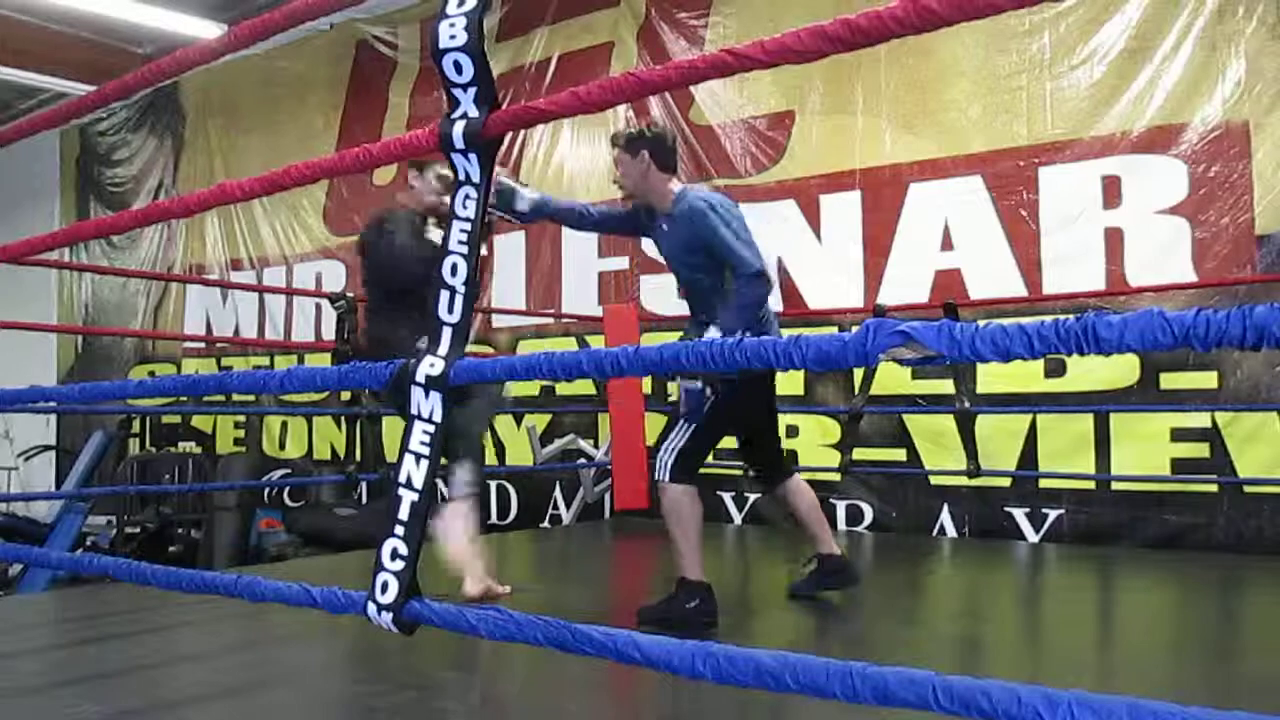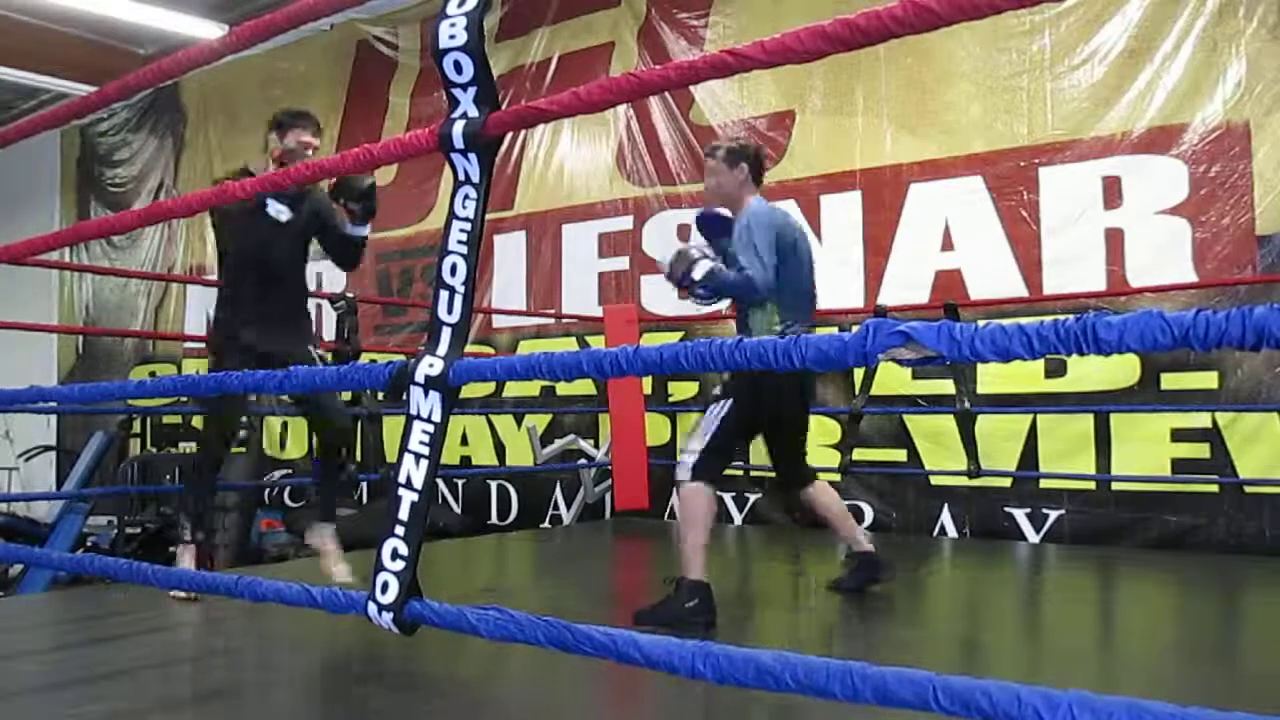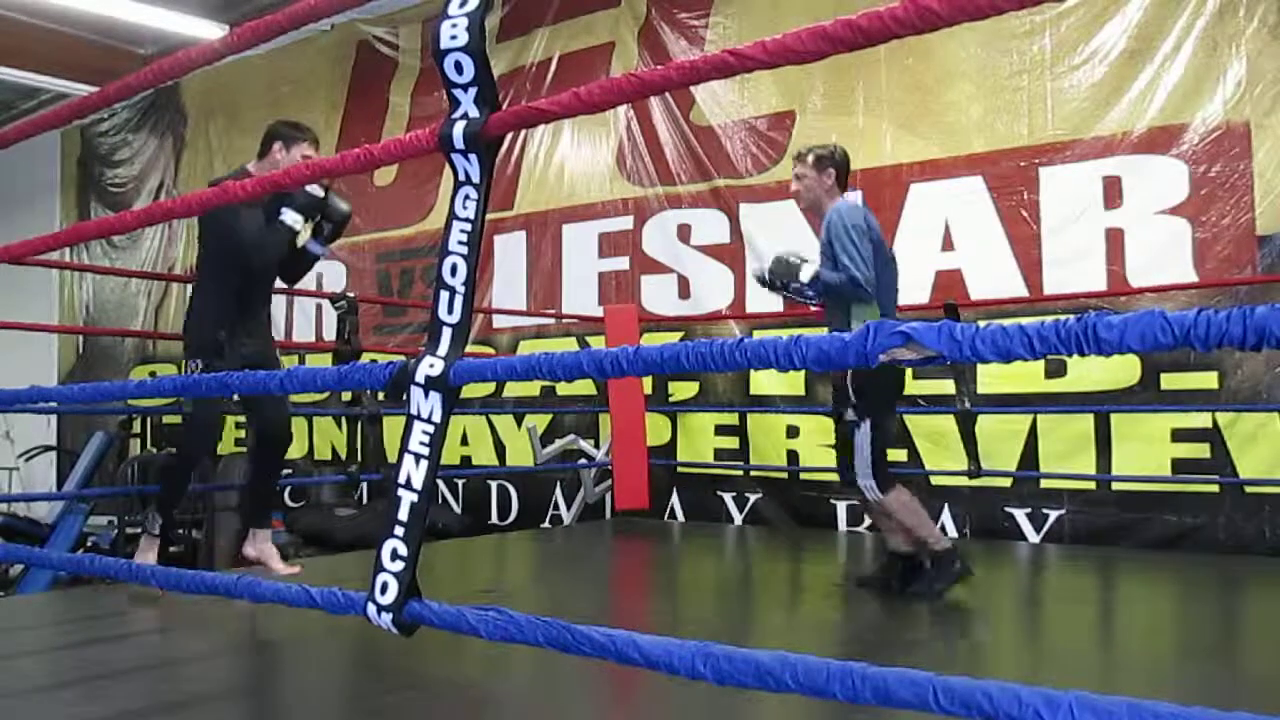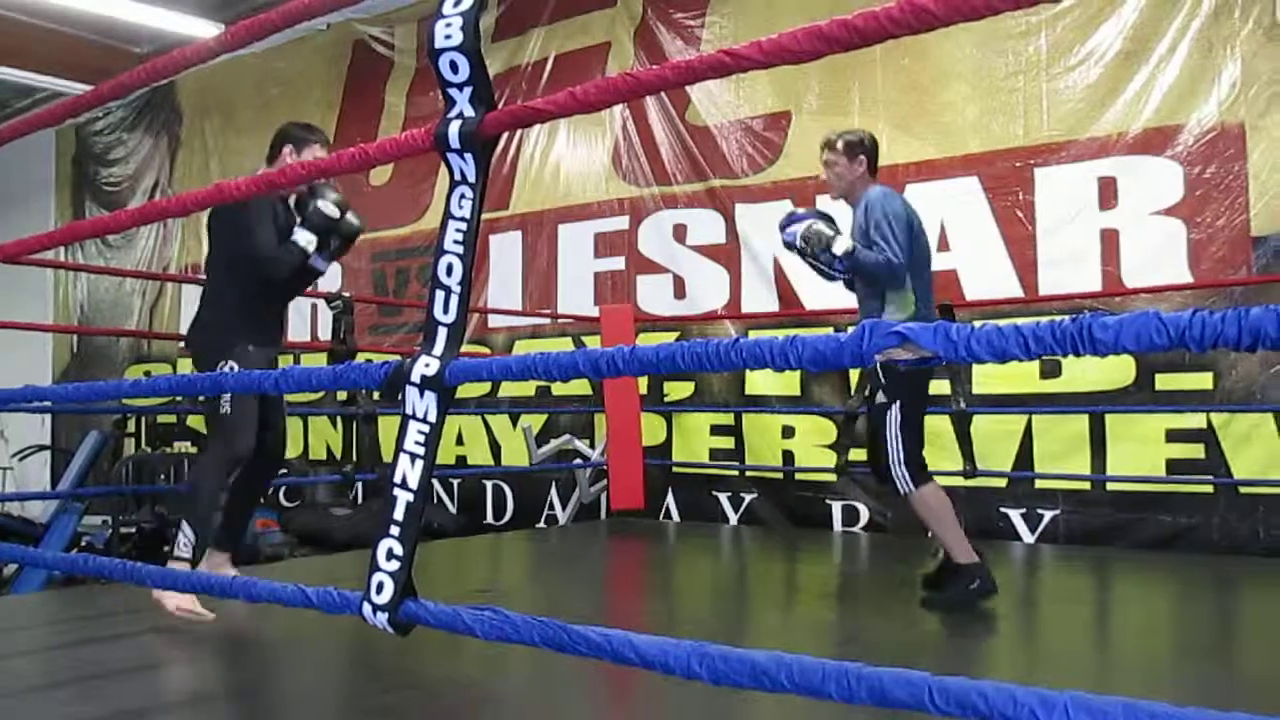
dt=0.5s
person 1, frame 1
left shoulder: (701, 208)
right shoulder: (651, 212)
left elbow: (755, 275)
right elbow: (594, 217)
left wrist: (715, 339)
right wrist: (523, 201)
left knee: (672, 462)
right knee: (772, 464)
left ankle: (693, 593)
right ankle: (832, 561)
person 1, frame 2
left shoulder: (756, 218)
right shoulder: (774, 219)
left elbow: (756, 288)
left wrist: (699, 270)
right wrist: (718, 251)
left hip: (766, 362)
right hip: (793, 363)
left knee: (695, 463)
right knee: (794, 471)
left ankle: (693, 594)
right ankle: (865, 555)
person 1, frame 3
left shoulder: (843, 218)
right shoulder: (843, 219)
left elbow: (860, 285)
left wrist: (805, 275)
right wrist: (799, 280)
left hip: (868, 359)
left knee: (867, 474)
right knee: (861, 467)
left ankle: (946, 555)
right ankle: (904, 558)
person 1, frame 4
left shoulder: (880, 203)
right shoulder: (870, 208)
left elbow: (892, 269)
right elbow: (864, 276)
left wrist: (838, 245)
right wrist: (820, 250)
left knee: (903, 466)
right knee: (888, 462)
left ankle: (971, 571)
right ankle: (957, 558)
person 2, frame 1
left shoulder: (433, 231)
right shoulder: (390, 226)
right elbow: (407, 272)
right wrist: (441, 233)
right hip: (400, 354)
right knee: (475, 394)
right ankle: (457, 509)
person 2, frame 2
left shoulder: (311, 199)
left elbow: (348, 259)
right elbow: (246, 249)
left wrist: (359, 216)
right wrist: (279, 201)
left hip: (292, 335)
right hip: (238, 336)
left knee: (337, 428)
right knee: (216, 442)
left ankle: (325, 530)
right ankle: (189, 552)
person 2, frame 3
left shoulder: (275, 201)
right shoulder: (230, 195)
left elbow: (289, 271)
right elbow: (258, 255)
left wrist: (323, 237)
right wrist: (296, 210)
left hip: (253, 338)
right hip: (211, 337)
left knee: (275, 434)
right knee: (199, 440)
left ankle: (258, 536)
right ankle: (151, 540)
person 2, frame 4
left shoulder: (283, 208)
right shoulder: (245, 199)
left elbow: (289, 284)
right elbow: (268, 268)
left wrist: (331, 248)
right wrist: (313, 228)
left hip: (259, 348)
right hip: (226, 344)
left knee: (269, 451)
right knee: (232, 446)
left ankle: (216, 559)
right ankle: (177, 570)
